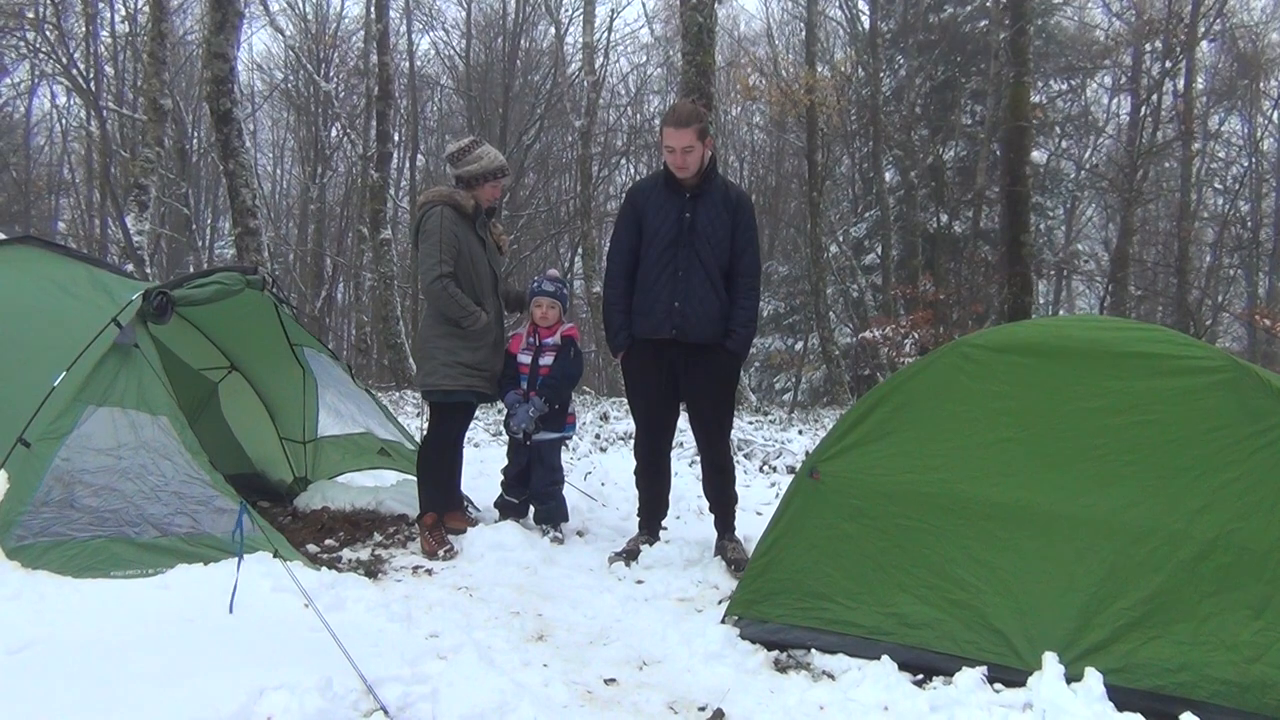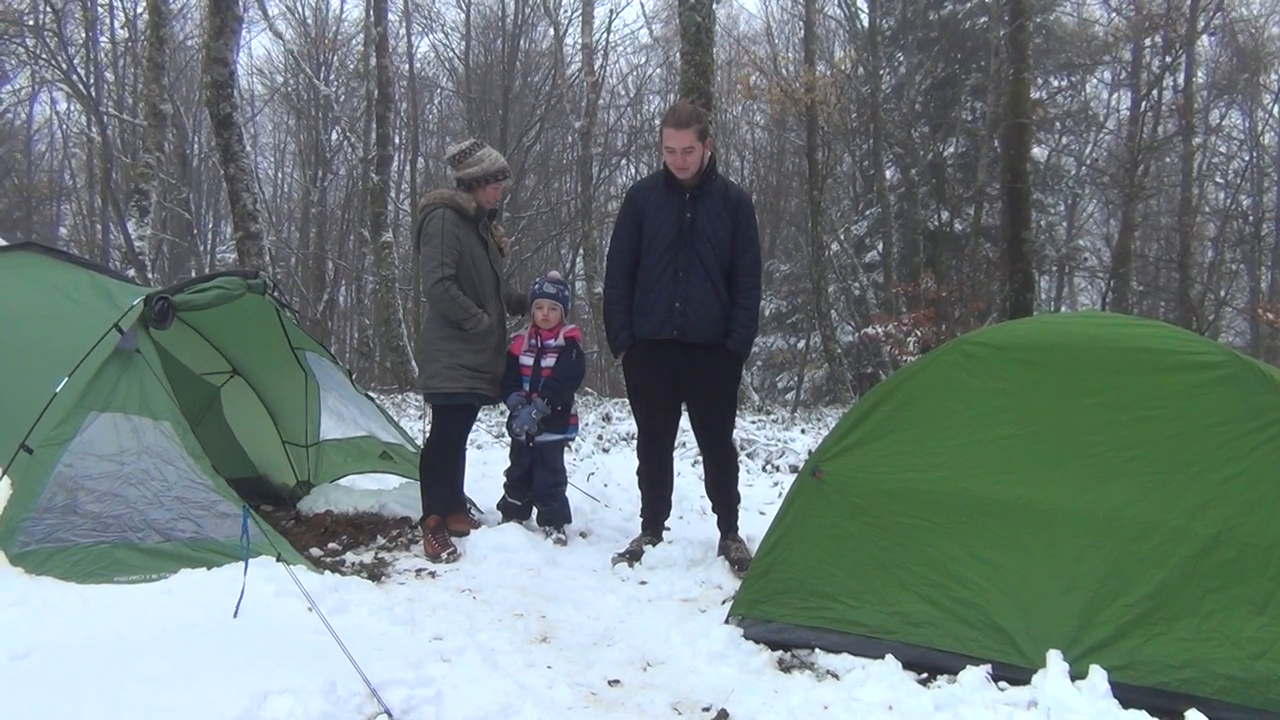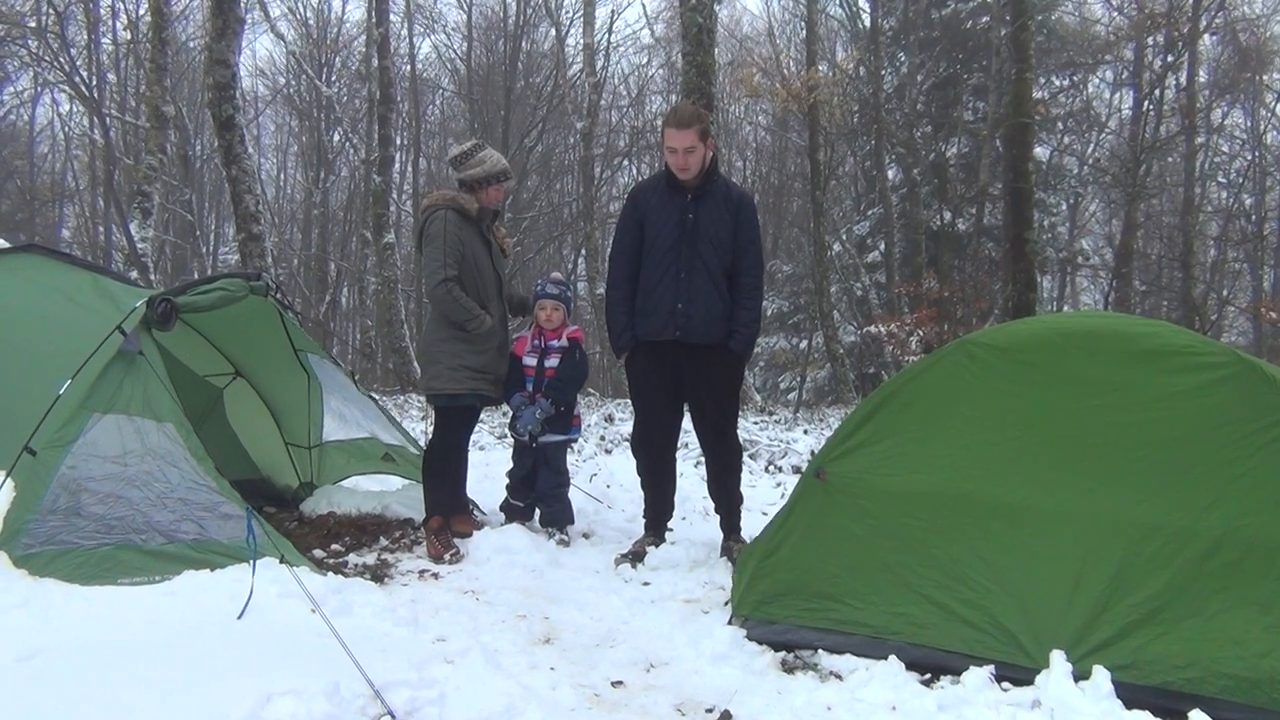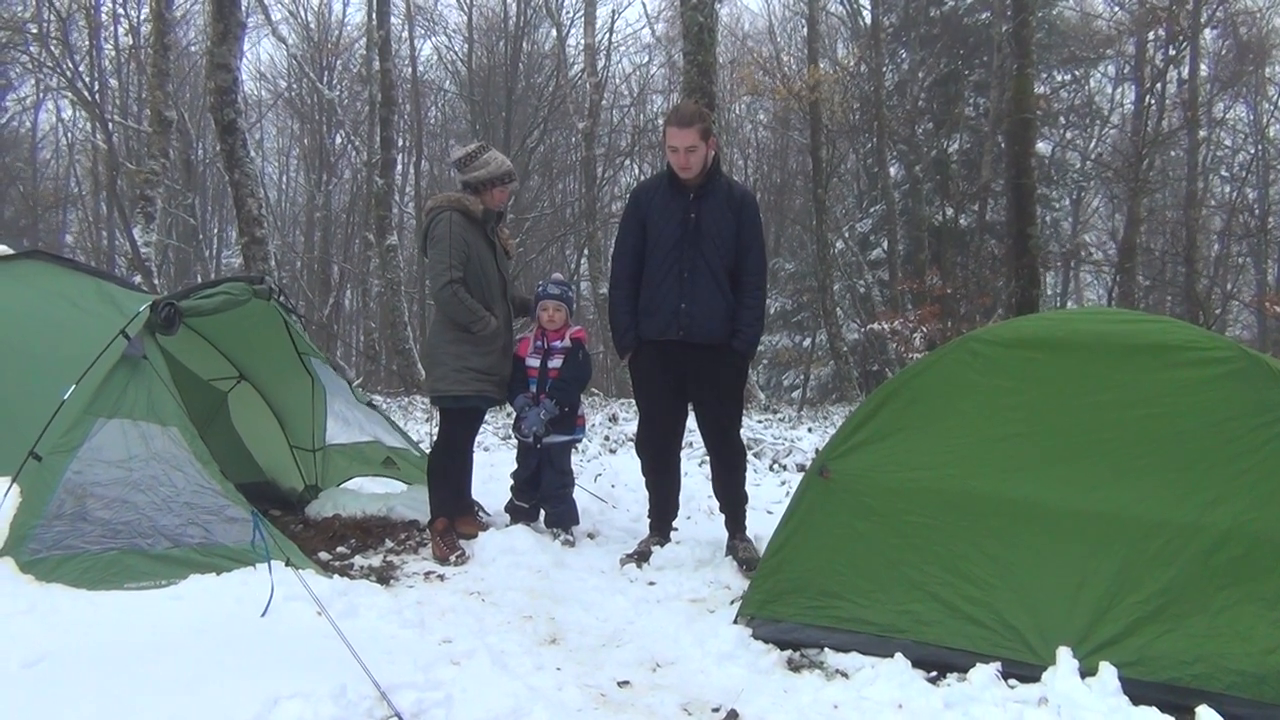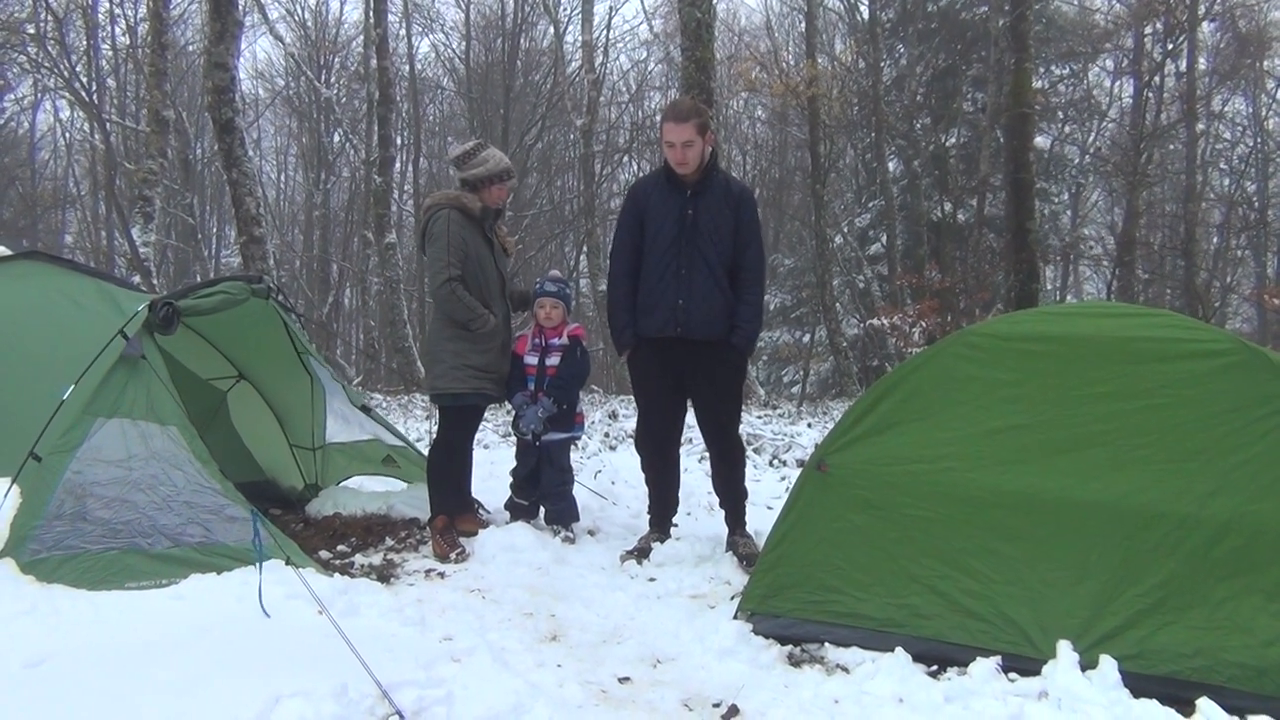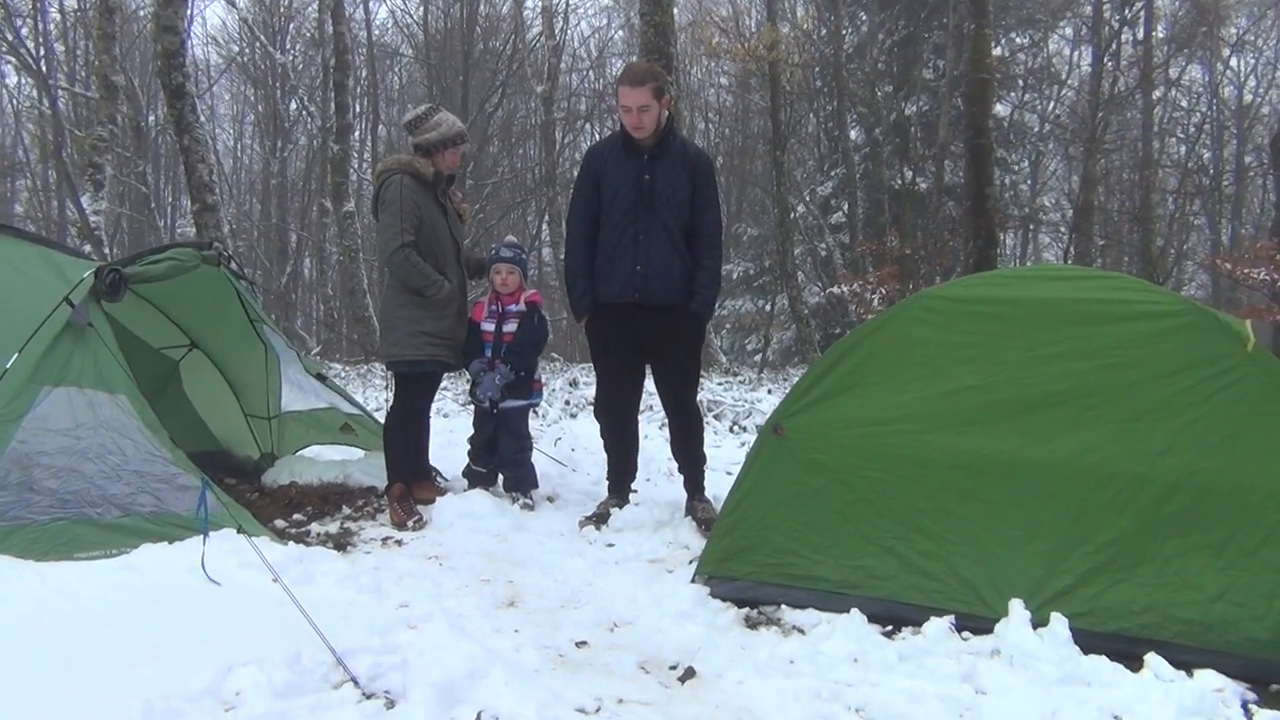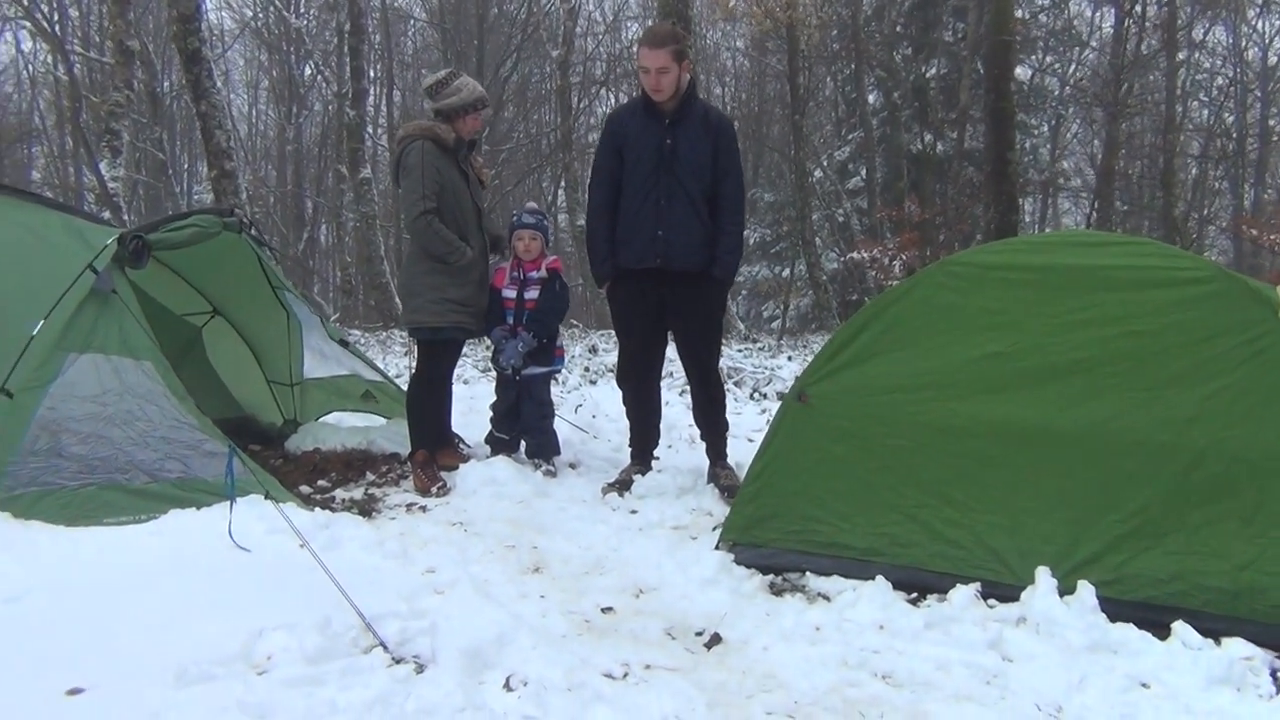
dt=0.7s
person 1, frame 1
left shoulder: (733, 200)
right shoulder: (642, 196)
left elbow: (746, 278)
right elbow: (618, 272)
left wrist: (737, 343)
right wrist: (619, 338)
left hip: (711, 346)
right hip: (649, 345)
left knee: (715, 445)
right knee: (651, 444)
left ankle: (726, 533)
right ankle: (648, 528)
person 1, frame 2
left shoulder: (733, 200)
right shoulder: (642, 196)
left elbow: (747, 278)
right elbow: (618, 272)
left wrist: (738, 343)
right wrist: (620, 338)
left hip: (711, 347)
right hip: (650, 345)
left knee: (717, 444)
right knee: (653, 444)
left ankle: (730, 533)
right ankle: (651, 529)
person 1, frame 3
left shoulder: (735, 201)
right shoulder: (644, 197)
left elbow: (749, 279)
right elbow: (620, 273)
left wrist: (741, 344)
right wrist: (622, 339)
left hip: (714, 348)
right hip: (652, 347)
left knee: (720, 445)
right knee: (653, 445)
left ankle: (732, 533)
right ankle: (654, 529)
person 1, frame 4
left shoulder: (738, 200)
right shoulder: (646, 197)
left elbow: (752, 278)
right elbow: (623, 272)
left wrist: (744, 343)
right wrist: (625, 338)
left hip: (717, 347)
right hip: (656, 346)
left knee: (724, 444)
right knee: (657, 445)
left ankle: (737, 532)
right ankle: (659, 529)
person 1, frame 5
left shoulder: (735, 196)
right shoulder: (643, 193)
left elbow: (751, 274)
right elbow: (621, 269)
left wrist: (743, 339)
right wrist: (624, 335)
left hip: (715, 344)
right hip: (654, 343)
left knee: (723, 441)
right knee: (656, 442)
left ankle: (737, 528)
right ankle: (659, 525)
person 1, frame 6
left shoulder: (692, 161)
right shoulder: (600, 158)
left elbow: (709, 239)
right elbow: (579, 234)
left wrist: (701, 304)
right wrist: (582, 301)
left hip: (673, 309)
right hip: (612, 309)
left knee: (681, 406)
right knee: (615, 407)
left ankle: (696, 492)
right ankle: (618, 490)
person 1, frame 7
left shoulder: (713, 124)
right shoulder: (621, 122)
left elbow: (731, 204)
right elbow: (600, 200)
left wrist: (723, 269)
right wrist: (603, 268)
left hip: (695, 275)
right hip: (634, 275)
left knee: (703, 372)
right knee: (637, 374)
left ankle: (718, 459)
right ankle: (641, 458)
person 2, frame 1
left shoulder: (479, 222)
right shoulder: (442, 217)
right elbow: (435, 284)
left wrist: (526, 301)
right wrist: (478, 320)
left hip: (472, 351)
right hip: (448, 351)
left knee: (456, 433)
right knee: (442, 433)
left ankle: (452, 507)
right ankle: (431, 521)
person 2, frame 2
left shoulder: (480, 224)
right shoulder: (443, 219)
right elbow: (438, 286)
left wrist: (528, 304)
right wrist: (480, 322)
left hip: (475, 354)
right hip: (451, 353)
left knee: (458, 435)
right knee: (445, 435)
left ankle: (454, 509)
right ankle: (434, 524)
person 2, frame 3
left shoulder: (484, 225)
right shoulder: (445, 220)
right elbow: (439, 287)
left wrist: (527, 306)
right wrist: (482, 323)
left hip: (477, 354)
right hip: (453, 355)
left knee: (460, 437)
right knee: (447, 437)
left ankle: (457, 510)
right ankle: (436, 525)
person 2, frame 4
left shoulder: (487, 226)
right shoulder: (450, 222)
right elbow: (445, 289)
left wrist: (531, 306)
right wrist: (488, 325)
left hip: (483, 356)
right hip: (458, 357)
left knee: (466, 438)
right knee: (452, 438)
left ankle: (462, 511)
right ankle: (442, 527)
person 2, frame 5
left shoulder: (485, 224)
right shoulder: (448, 220)
right elbow: (444, 287)
left wrist: (532, 299)
right wrist: (487, 323)
left hip: (481, 354)
right hip: (456, 355)
left knee: (465, 435)
right knee: (452, 435)
left ankle: (462, 509)
right ankle: (442, 524)
person 2, frame 6
left shoulder: (439, 190)
right shoulder: (401, 186)
right elbow: (396, 253)
left wrist: (489, 266)
right wrist: (441, 289)
left hip: (437, 321)
right hip: (412, 322)
left knee: (422, 403)
right knee: (408, 403)
left ankle: (419, 477)
right ankle: (399, 491)
person 2, frame 7
left shoulder: (460, 155)
right shoulder: (422, 151)
right elbow: (419, 219)
left wrist: (501, 243)
right wrist: (464, 256)
left hip: (459, 287)
right hip: (434, 288)
left knee: (445, 369)
right knee: (431, 369)
left ankle: (443, 443)
right ankle: (422, 457)
person 3, frame 1
left shoulder: (567, 343)
right shoulder: (519, 340)
left elbow: (560, 382)
right elbow: (506, 377)
left wrist: (534, 408)
right wrist: (515, 403)
left hip: (551, 421)
right hip: (519, 421)
left knee: (546, 474)
right knee: (516, 469)
left ankle: (550, 521)
right ankle: (509, 512)
person 3, frame 2
left shoulder: (569, 344)
right shoulder: (521, 342)
left elbow: (563, 383)
right elbow: (509, 379)
left wrist: (536, 409)
right wrist: (518, 406)
left hip: (554, 422)
right hip: (521, 423)
left knee: (549, 475)
right knee: (519, 470)
left ankle: (553, 522)
right ankle: (512, 514)
person 3, frame 3
left shoulder: (572, 346)
right shoulder: (523, 343)
left elbow: (567, 384)
right elbow: (511, 380)
left wrist: (540, 410)
right wrist: (521, 405)
left hip: (557, 423)
right hip: (524, 423)
left knee: (552, 476)
right knee: (521, 472)
left ankle: (556, 523)
right ankle: (515, 516)
person 3, frame 4
left shoulder: (575, 345)
right shoulder: (526, 345)
left elbow: (571, 384)
right elbow: (515, 381)
left wrist: (544, 411)
right wrist: (525, 407)
left hip: (561, 424)
right hip: (528, 425)
left knee: (557, 476)
right knee: (525, 472)
left ankle: (561, 524)
right ankle: (520, 517)
person 3, frame 5
left shoulder: (573, 343)
right shoulder: (524, 342)
left elbow: (569, 382)
right elbow: (513, 379)
left wrist: (542, 409)
right wrist: (523, 405)
left hip: (559, 421)
right hip: (527, 423)
left knee: (556, 473)
right knee: (525, 470)
left ankle: (561, 521)
right ankle: (520, 514)
person 3, frame 6
left shoulder: (530, 309)
right shoulder: (482, 309)
left elbow: (527, 348)
right elbow: (470, 346)
left wrist: (500, 376)
right wrist: (480, 372)
left hip: (517, 388)
right hip: (484, 390)
left knee: (514, 441)
right knee: (483, 438)
left ankle: (520, 488)
right ankle: (478, 482)
person 3, frame 7
left shoulder: (551, 276)
right shoulder: (503, 275)
left elbow: (549, 315)
right elbow: (492, 313)
left wrist: (523, 342)
right wrist: (502, 339)
left hip: (539, 355)
right hip: (506, 357)
left knee: (536, 408)
right knee: (505, 405)
left ankle: (542, 455)
right ankle: (501, 449)
